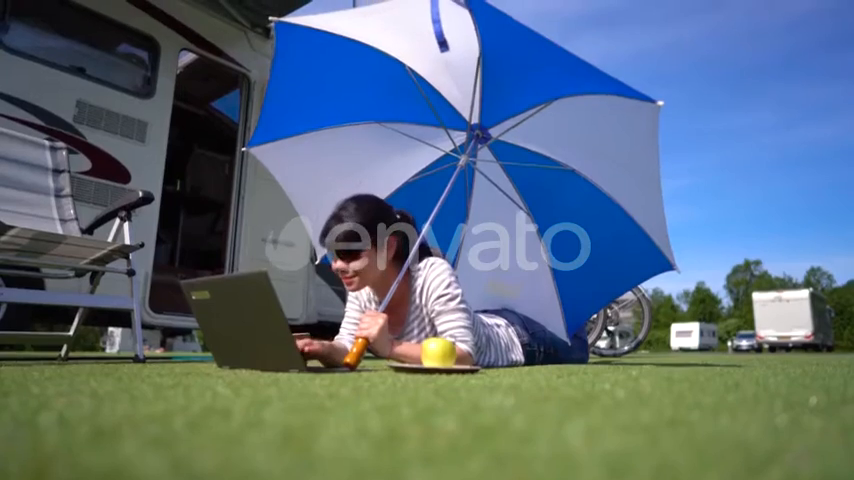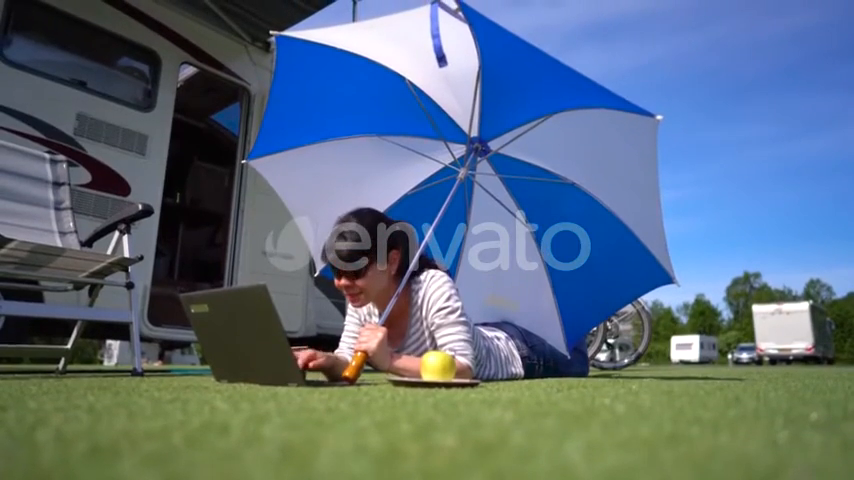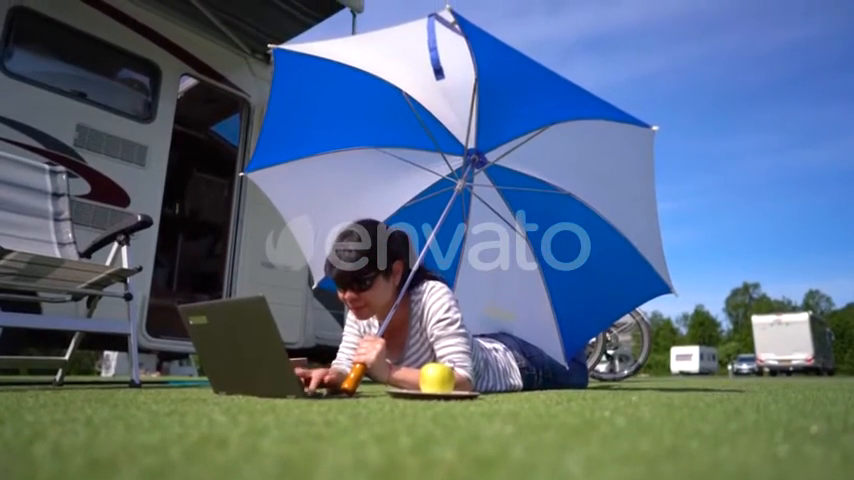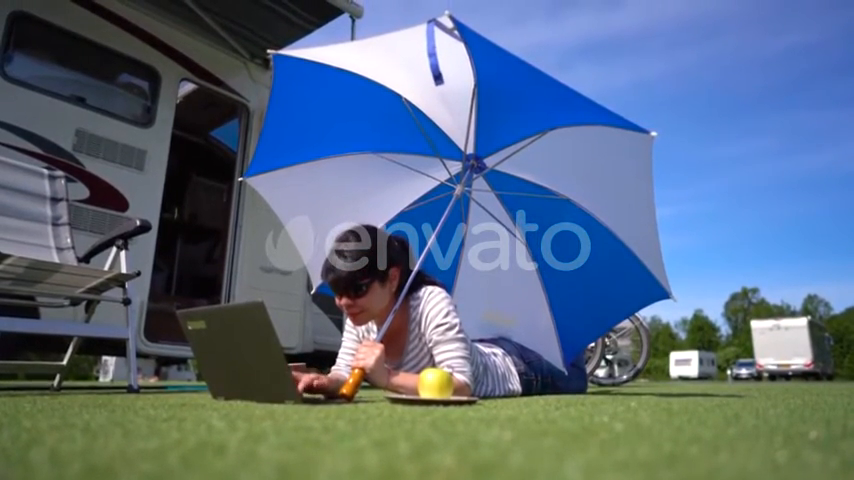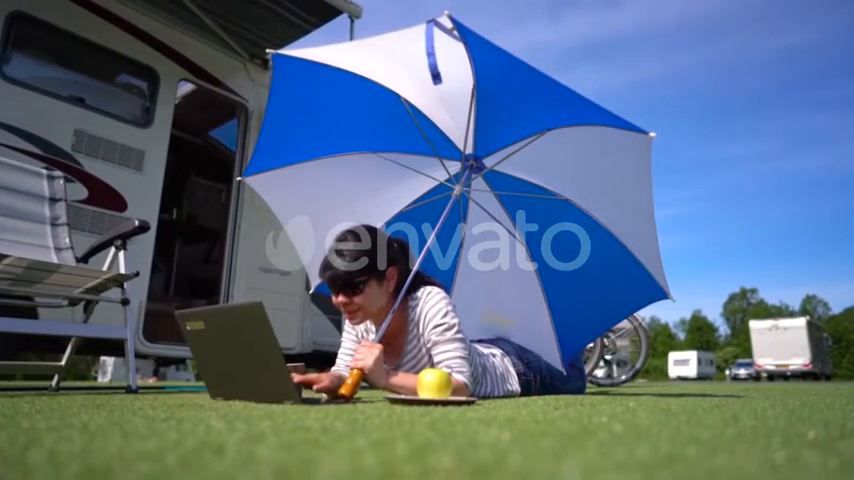
dt=1s
person 1, frame 1
left shoulder: (434, 274)
right shoulder: (361, 290)
left elbow: (464, 355)
right elbow: (346, 349)
left wrist: (391, 348)
right wrist: (325, 350)
left hip: (515, 341)
person 1, frame 2
left shoulder: (434, 287)
right shoulder: (360, 304)
left elbow: (463, 369)
right elbow: (346, 366)
left wrist: (391, 361)
right wrist: (329, 362)
left hip: (516, 353)
person 1, frame 3
left shoulder: (434, 297)
right shoulder: (359, 314)
left elbow: (462, 381)
right elbow: (343, 372)
left wrist: (390, 373)
right wrist: (329, 376)
left hip: (514, 365)
person 1, frame 4
left shoulder: (432, 302)
right shoulder: (359, 319)
left elbow: (461, 386)
right elbow: (343, 376)
left wrist: (388, 378)
right wrist: (326, 383)
left hip: (513, 369)
person 1, frame 5
left shoulder: (430, 303)
right shoulder: (357, 319)
left elbow: (460, 386)
right elbow: (343, 375)
left wrist: (387, 378)
right wrist: (331, 381)
left hip: (513, 371)
